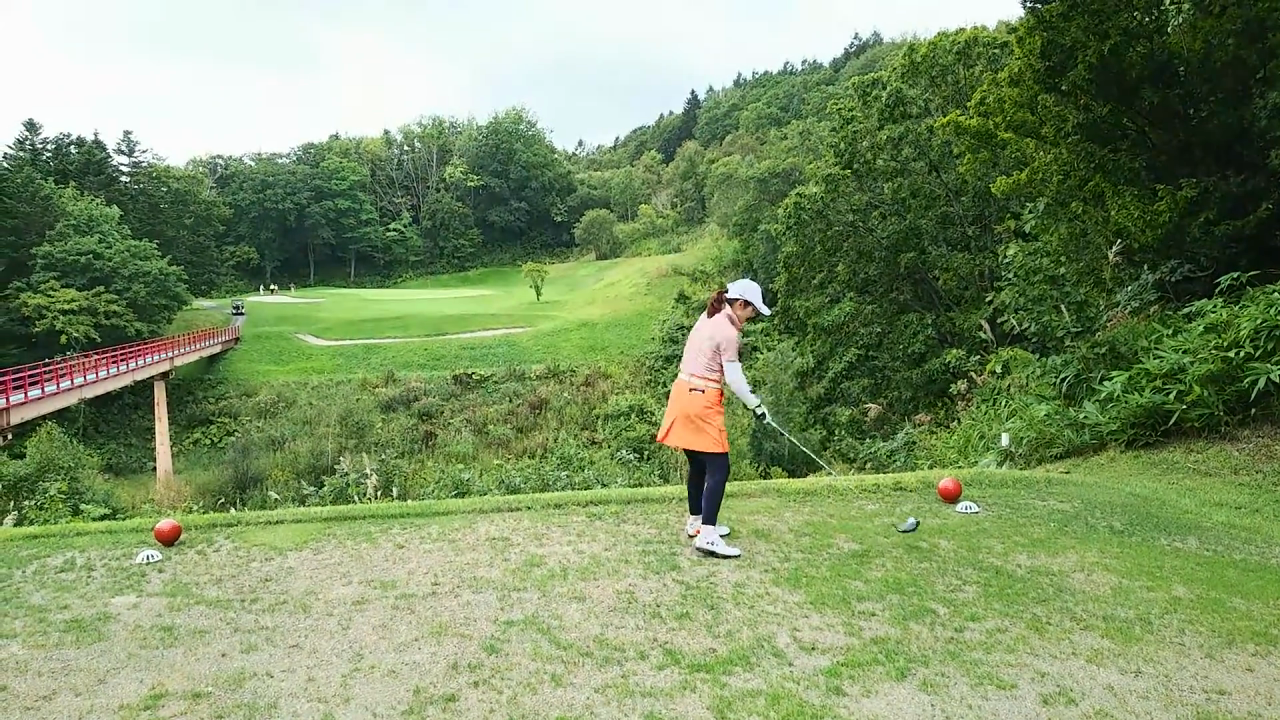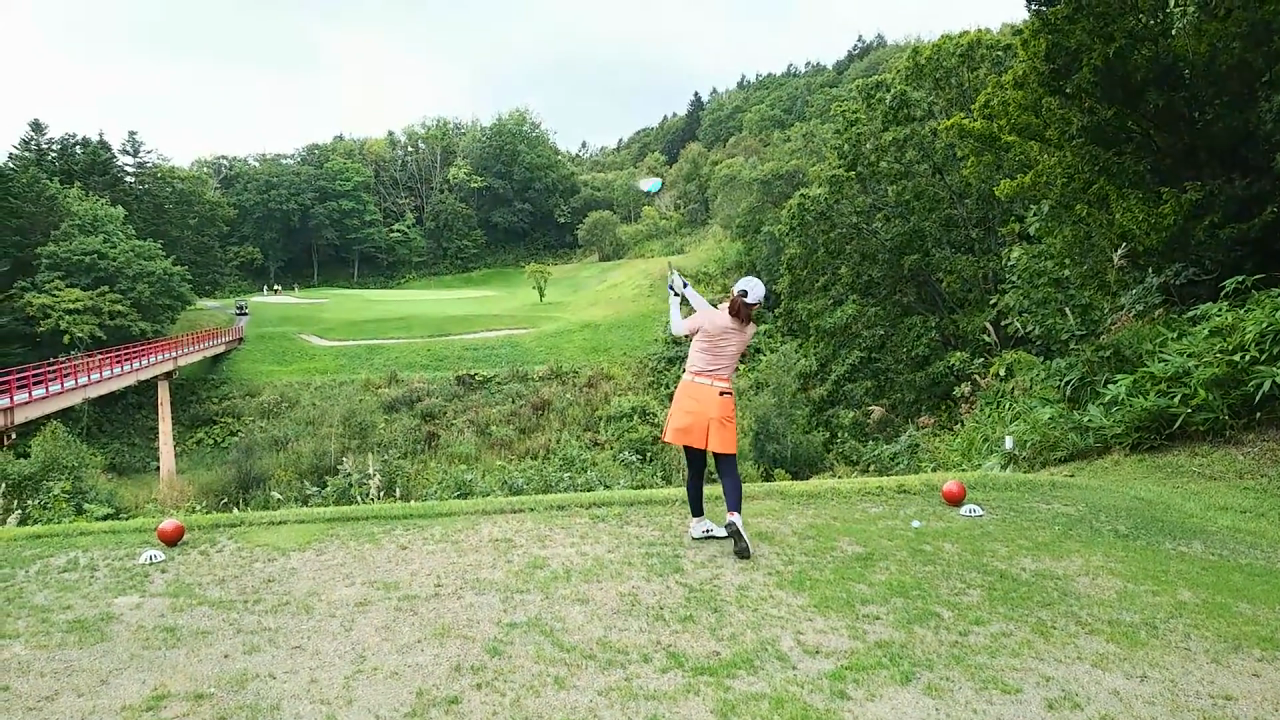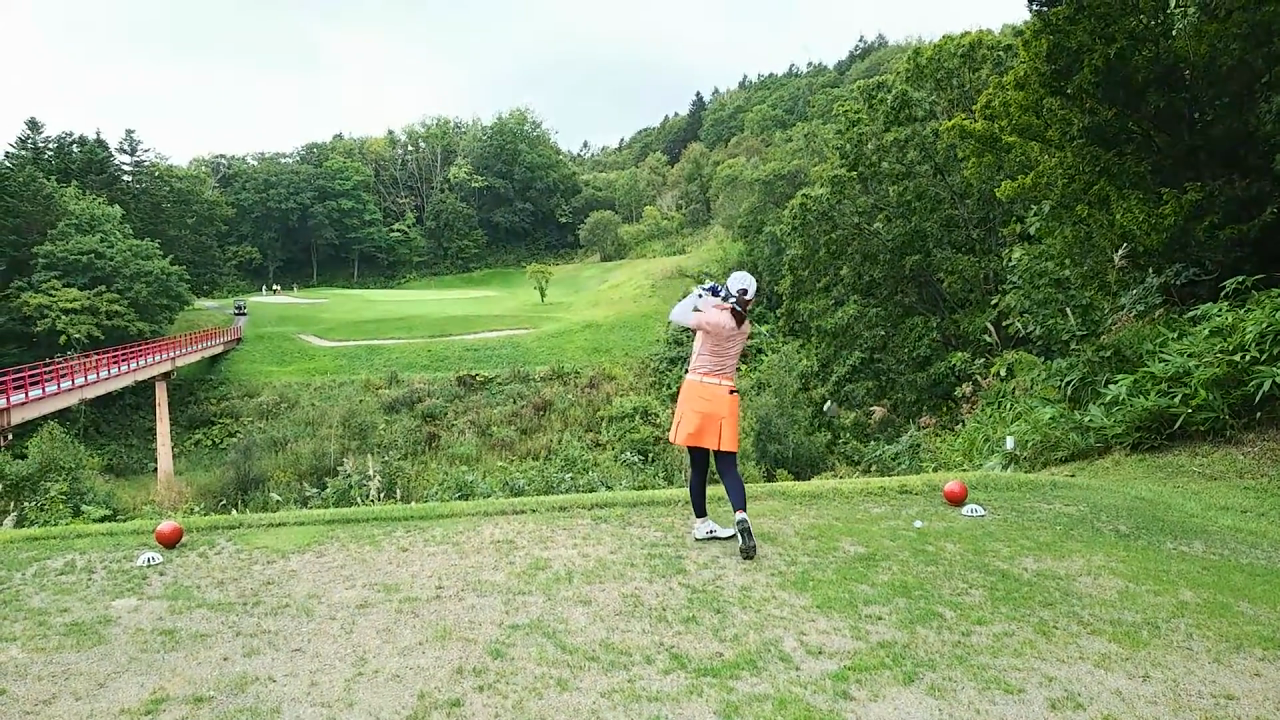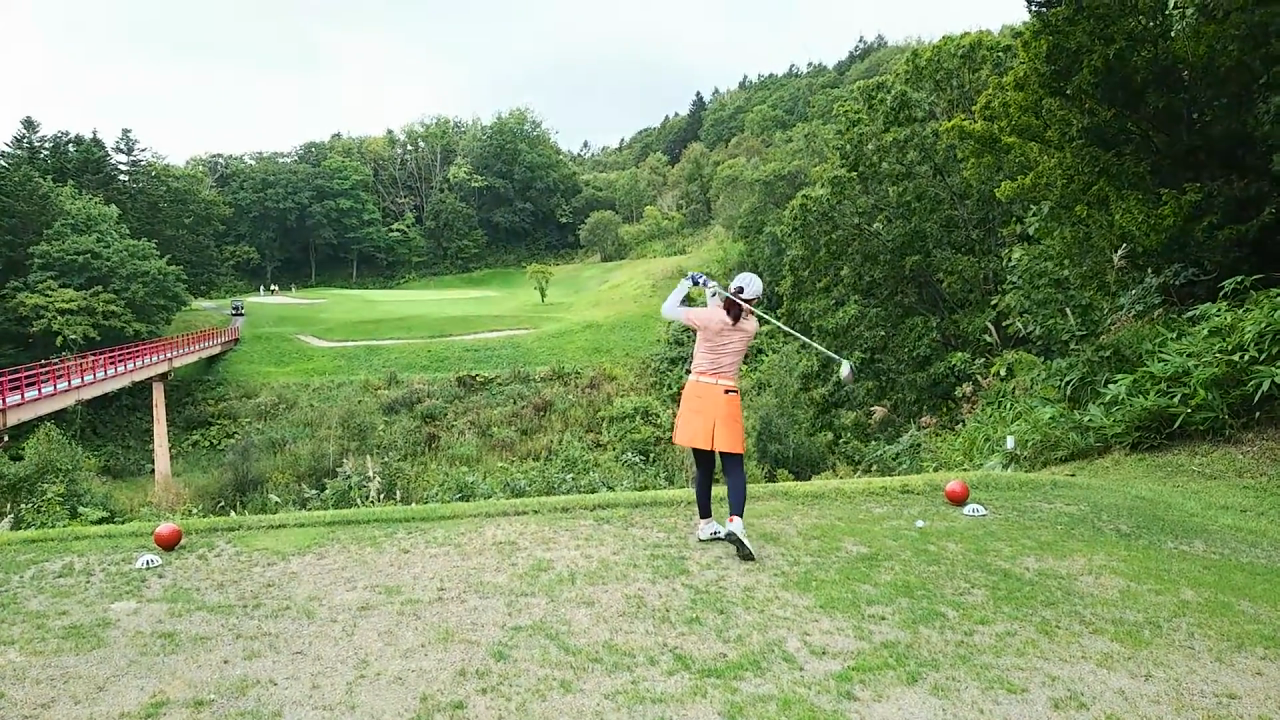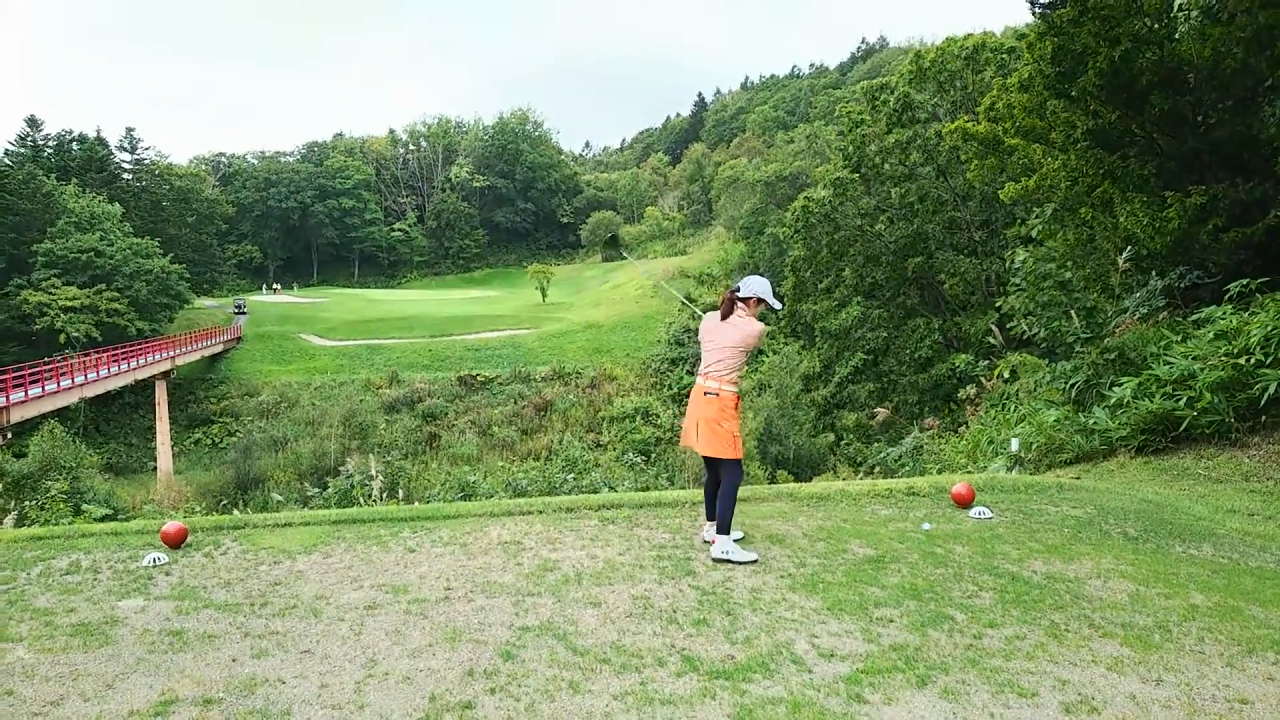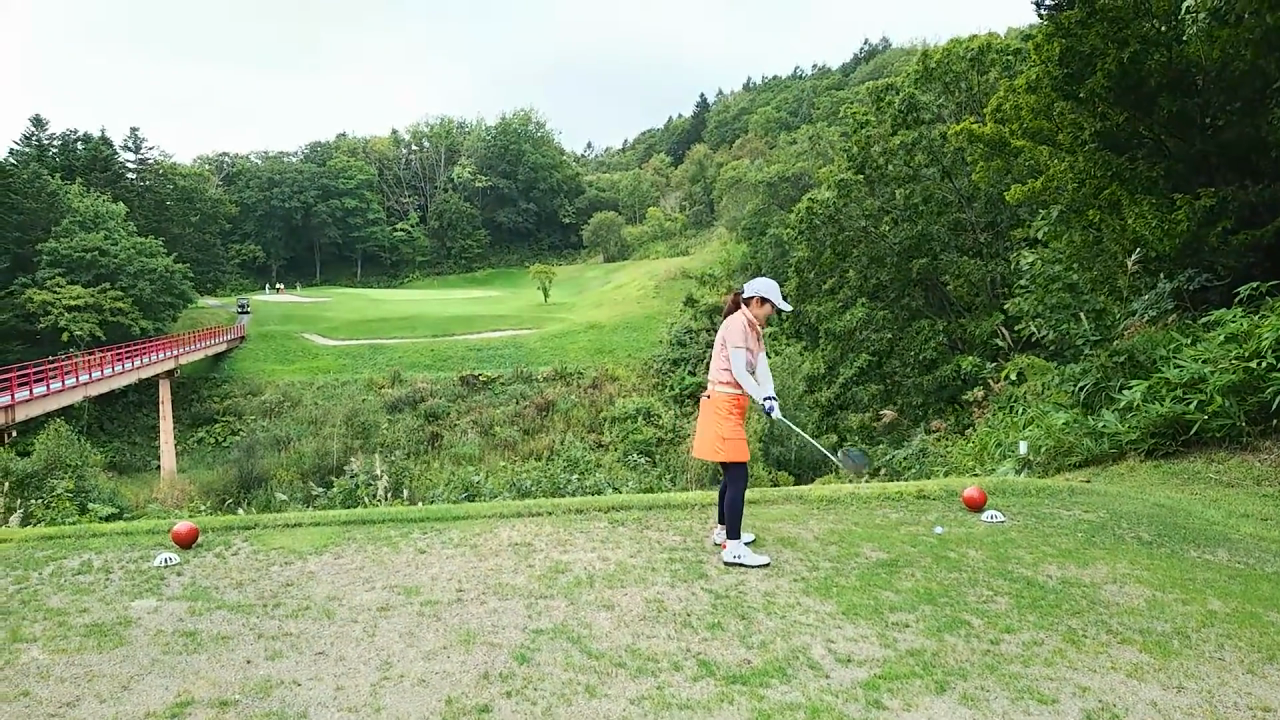
dt=0.3s
person 1, frame 1
left shoulder: (717, 319)
right shoulder: (727, 331)
right elbow: (733, 379)
left wrist: (748, 391)
right wrist: (754, 404)
left hip: (686, 393)
right hip: (703, 399)
left knee: (699, 464)
right knee: (719, 467)
left ankle: (696, 522)
right ankle: (706, 535)
person 1, frame 2
left shoulder: (707, 319)
right shoulder: (748, 329)
left elbow: (677, 328)
left wrist: (676, 295)
right wrist: (687, 292)
left hip: (690, 393)
right hip: (720, 399)
left knee: (695, 465)
right knee: (727, 467)
left ankle: (698, 523)
right ankle: (733, 518)
person 1, frame 3
left shoulder: (715, 320)
right shoulder: (743, 325)
left elbow: (676, 316)
right elbow: (709, 306)
left wrist: (700, 291)
right wrist: (705, 295)
left hip: (697, 393)
right hip: (724, 397)
left knee: (698, 465)
right knee: (727, 466)
left ankle: (702, 524)
right ankle: (741, 515)
person 1, frame 4
left shoulder: (707, 315)
right shoulder: (751, 326)
left elbow: (667, 312)
left wrist: (686, 283)
right wrist: (710, 291)
left hip: (697, 394)
right hip: (726, 398)
left knee: (704, 466)
right knee: (734, 467)
left ankle: (706, 524)
right ankle: (735, 525)
person 1, frame 5
left shoulder: (709, 320)
right shoulder: (755, 329)
left hip: (701, 396)
right hip: (721, 402)
left knee: (714, 470)
right knee: (732, 474)
left ankle: (712, 527)
right ankle: (721, 544)
person 1, frame 6
left shoulder: (753, 330)
right shoulder: (735, 324)
left elbow: (761, 366)
right elbow: (738, 371)
left wrist: (769, 395)
right wrist: (761, 398)
left hip: (734, 406)
right hip: (723, 404)
left knee: (733, 473)
right knee: (737, 477)
left ankle: (723, 530)
right ankle: (732, 548)
